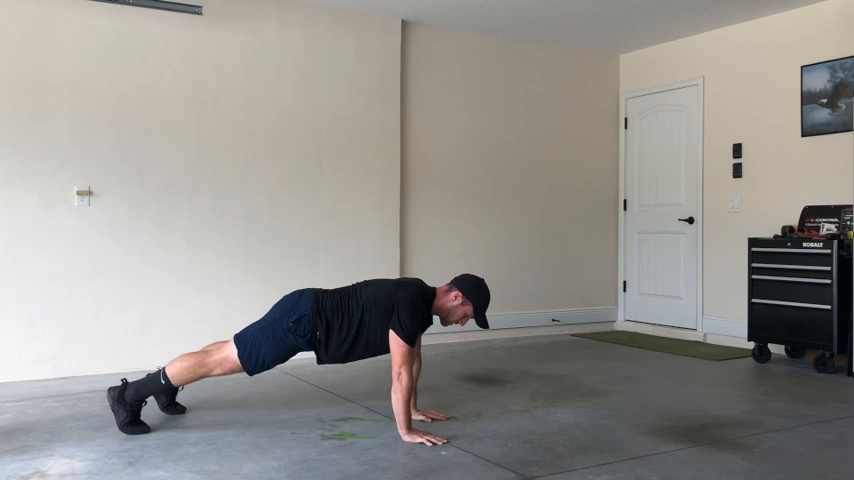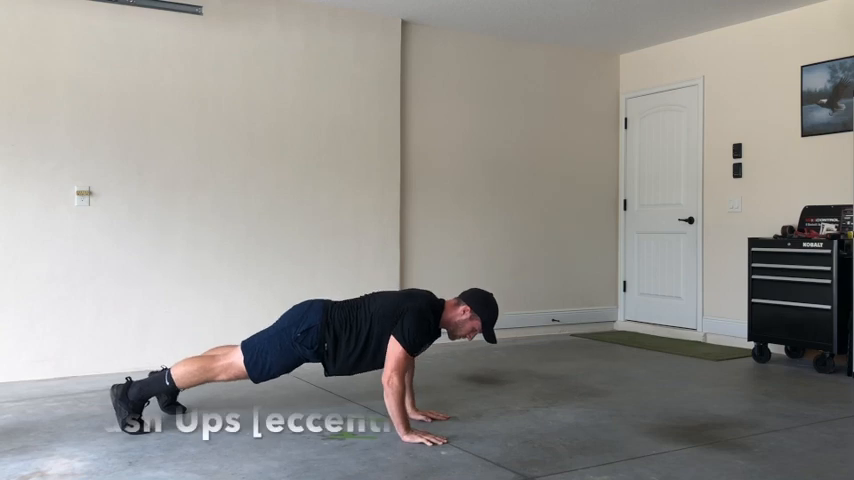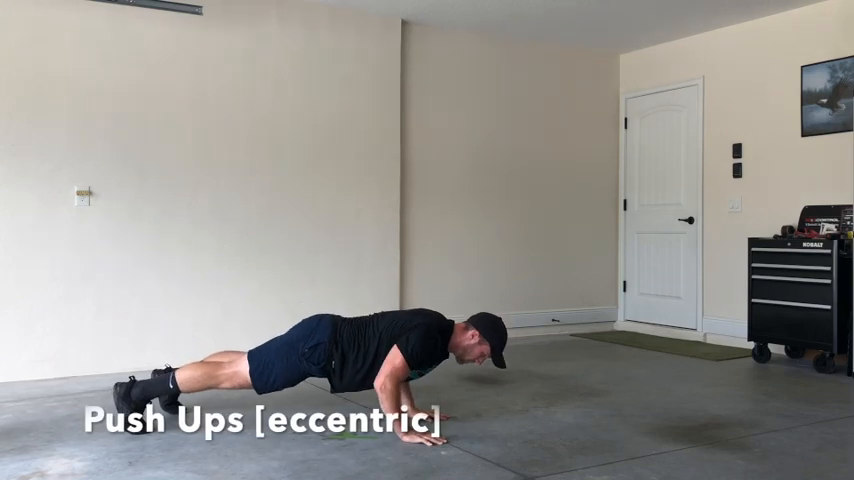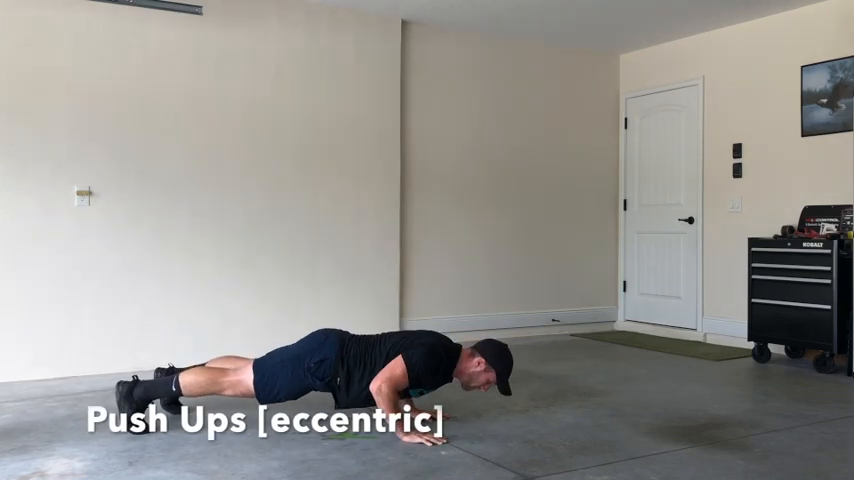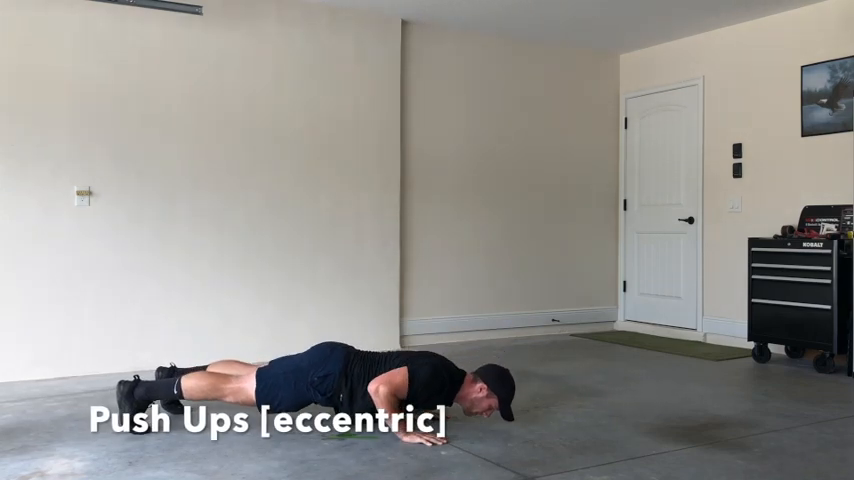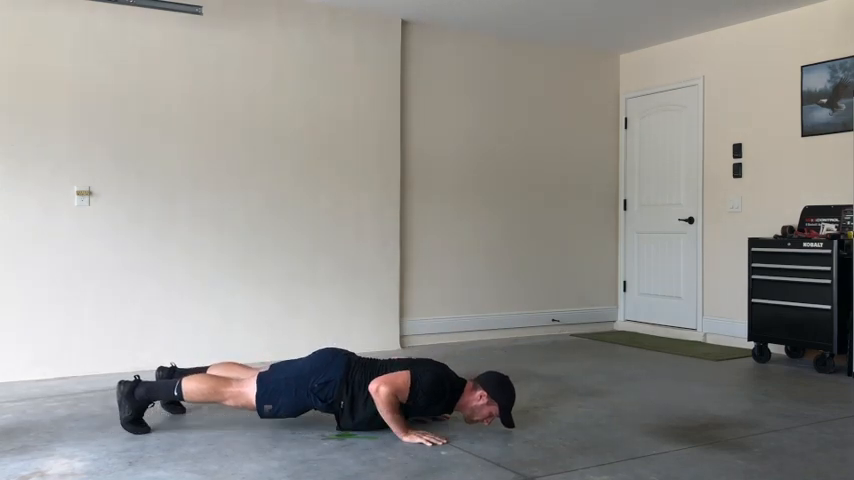
dt=0.7s
person 1, frame 1
left shoulder: (419, 300)
right shoulder: (412, 305)
left elbow: (413, 358)
right elbow: (401, 373)
left wrist: (414, 408)
right wrist: (406, 431)
left hip: (308, 317)
right hip: (303, 320)
left knee: (230, 351)
right knee: (222, 360)
left ankle: (165, 387)
right ankle: (130, 394)
person 1, frame 2
left shoulder: (426, 310)
right shoulder: (420, 317)
left elbow: (404, 359)
right elbow: (392, 377)
left wrist: (412, 409)
right wrist: (404, 431)
left hip: (315, 326)
right hip: (311, 331)
left knee: (237, 356)
right knee: (226, 366)
left ankle: (163, 383)
right ankle: (134, 392)
person 1, frame 3
left shoulder: (435, 331)
right shoulder: (429, 337)
left elbow: (398, 363)
right elbow: (384, 381)
left wrist: (411, 408)
right wrist: (403, 431)
left hip: (325, 340)
right hip: (319, 345)
left knee: (242, 362)
right knee: (231, 375)
left ankle: (168, 379)
right ankle: (137, 391)
person 1, frame 4
left shoulder: (441, 353)
right shoulder: (434, 357)
right elbow: (380, 386)
left wrist: (412, 409)
right wrist: (403, 431)
left hip: (330, 353)
right hip: (325, 361)
left knee: (247, 368)
right knee: (234, 382)
left ankle: (173, 374)
right ankle: (139, 391)
person 1, frame 5
left shoulder: (444, 376)
right shoulder: (437, 379)
right elbow: (378, 388)
left wrist: (417, 410)
right wrist: (404, 431)
left hip: (334, 364)
right hip: (327, 373)
left knee: (249, 374)
right knee: (235, 389)
left ankle: (174, 374)
right ankle: (140, 391)
person 1, frame 6
left shoulder: (444, 385)
right shoulder: (438, 387)
right elbow: (380, 388)
left wrist: (420, 411)
right wrist: (405, 432)
left hip: (336, 370)
right hip: (329, 381)
left knee: (252, 377)
right knee: (235, 393)
left ankle: (175, 375)
right ankle: (140, 391)
